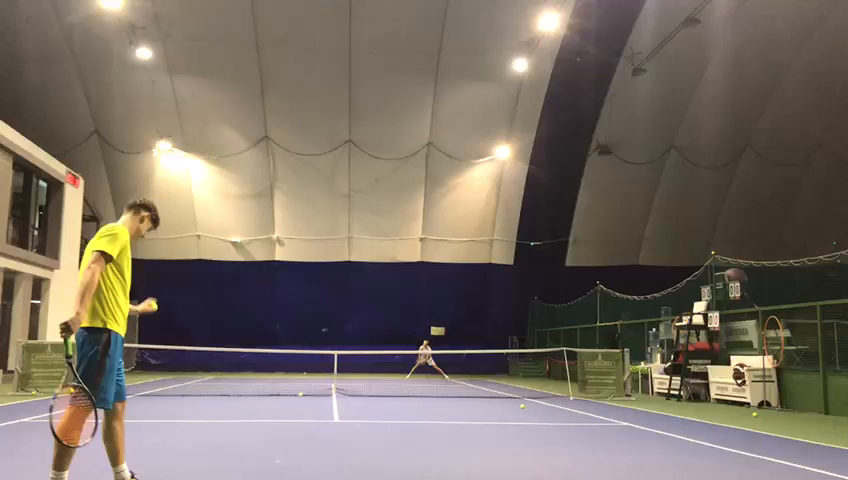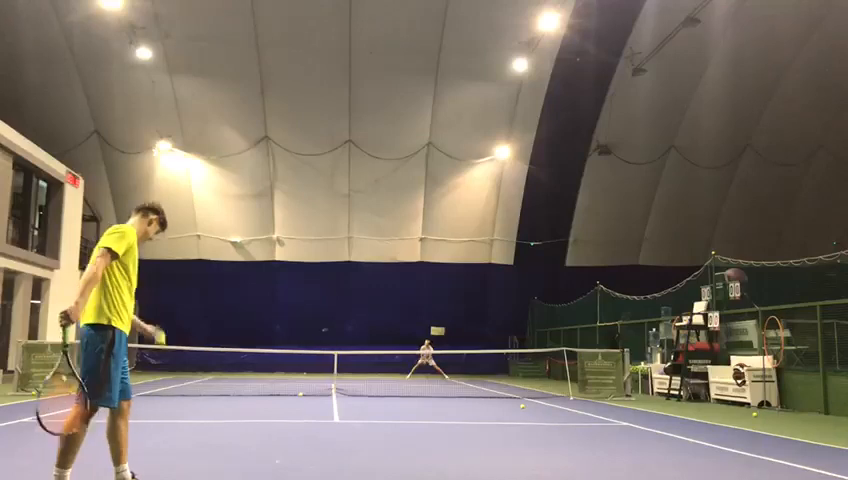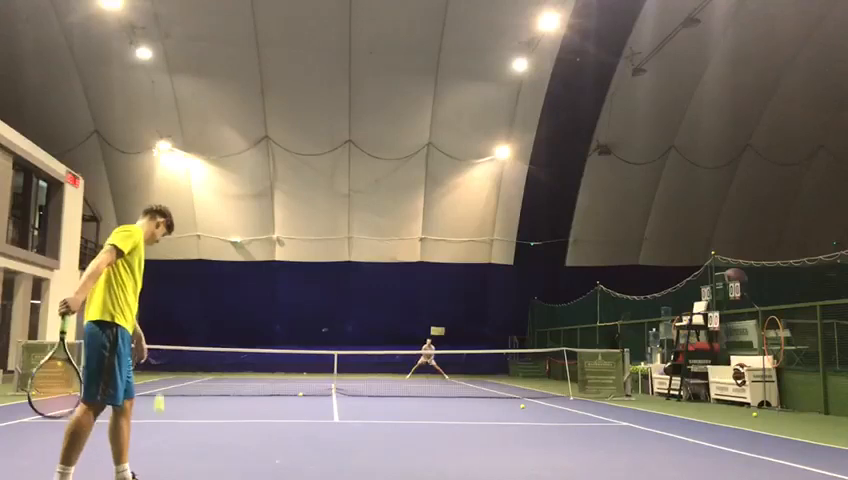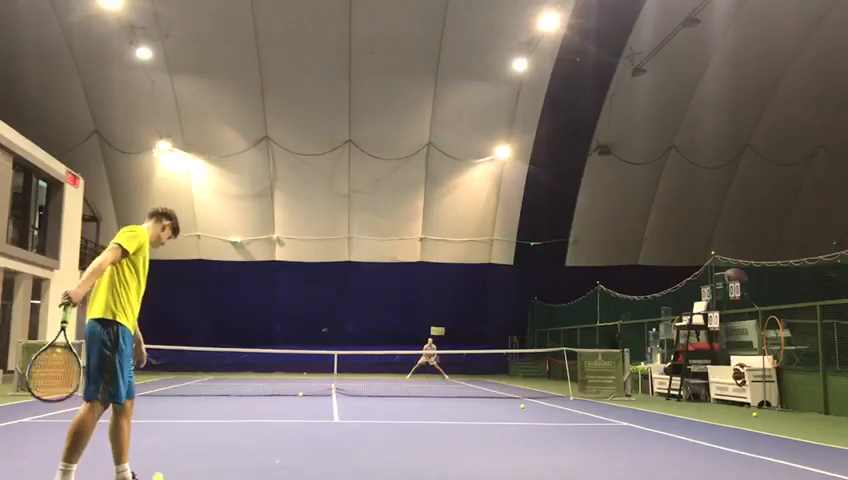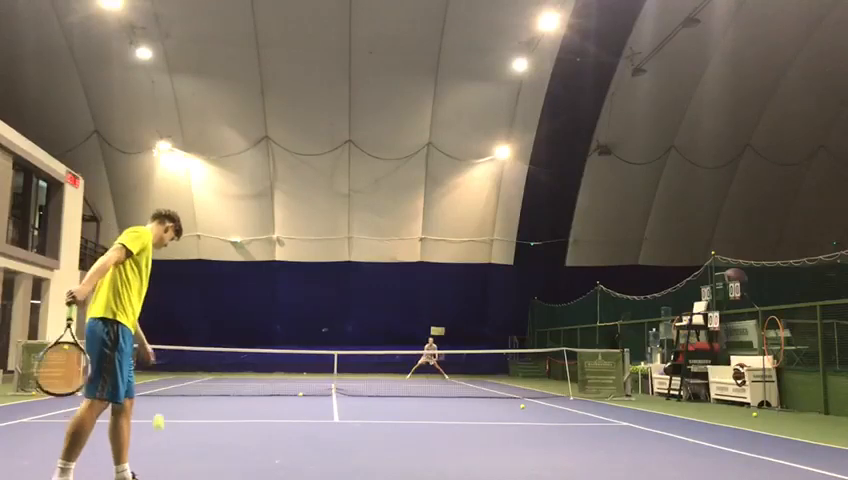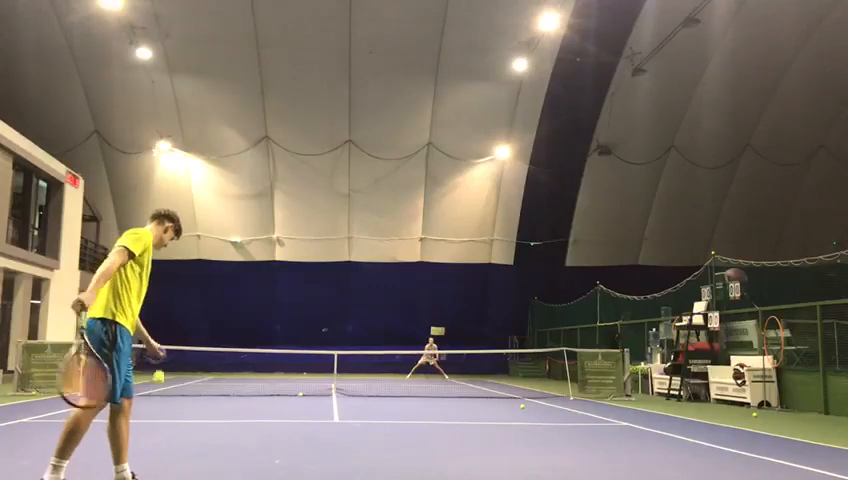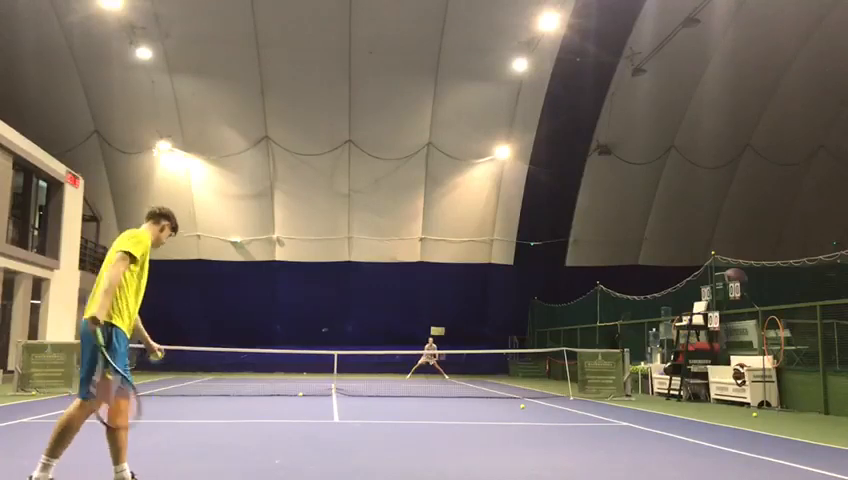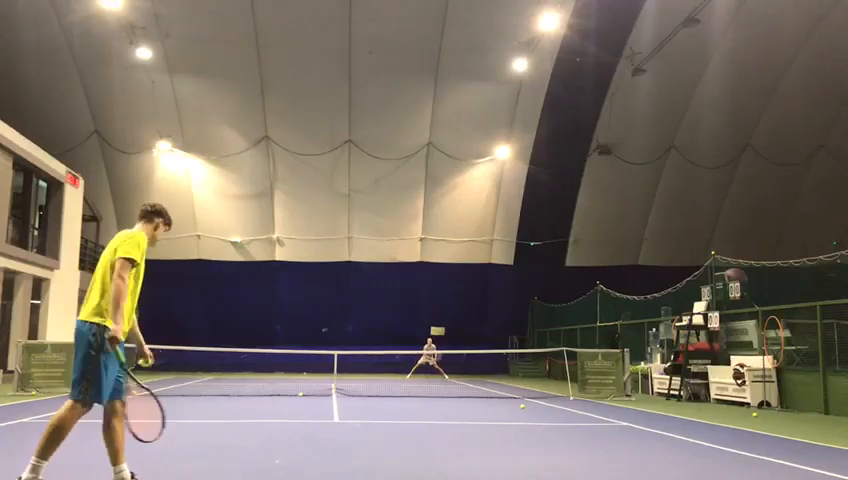
dt=0.1s
person 1, frame 1
left shoulder: (118, 240)
right shoulder: (115, 232)
right elbow: (91, 270)
left wrist: (137, 309)
right wrist: (77, 313)
left hip: (109, 332)
right hip: (101, 331)
left knee: (116, 406)
person 1, frame 2
left shoulder: (125, 242)
right shoulder: (123, 232)
right elbow: (96, 265)
left wrist: (141, 325)
right wrist: (78, 304)
left hip: (114, 331)
right hip: (105, 329)
left knee: (121, 406)
right knee: (88, 405)
person 1, frame 3
left shoulder: (134, 244)
right shoulder: (130, 232)
right elbow: (101, 261)
left wrist: (139, 337)
right wrist: (78, 294)
left hip: (116, 330)
right hip: (108, 327)
left knee: (124, 403)
right knee: (93, 404)
person 1, frame 4
left shoulder: (138, 245)
right shoulder: (136, 233)
right elbow: (106, 258)
left wrist: (139, 341)
right wrist: (81, 288)
left hip: (119, 329)
right hip: (109, 325)
left knee: (125, 404)
right knee: (96, 402)
person 1, frame 5
left shoulder: (142, 244)
right shoulder: (140, 234)
right elbow: (109, 257)
left wrist: (143, 342)
right wrist: (84, 286)
left hip: (119, 328)
right hip: (111, 325)
left knee: (124, 404)
right knee: (97, 401)
person 1, frame 6
left shoulder: (141, 245)
right shoulder: (141, 235)
right elbow: (113, 261)
left wrist: (148, 341)
right wrist: (90, 293)
left hip: (119, 329)
right hip: (110, 326)
left knee: (123, 404)
person 1, frame 7
left shoulder: (136, 241)
right shoulder: (139, 237)
right elbow: (116, 268)
left wrist: (148, 340)
right wrist: (101, 308)
left hip: (114, 330)
right hip: (106, 328)
left knee: (120, 404)
right knee: (88, 401)
person 1, frame 8
left shoulder: (130, 241)
right shoulder: (135, 238)
right elbow: (119, 278)
left wrist: (140, 343)
right wrist: (116, 325)
left hip: (107, 331)
right hip: (100, 329)
left knee: (116, 406)
right knee: (80, 403)
